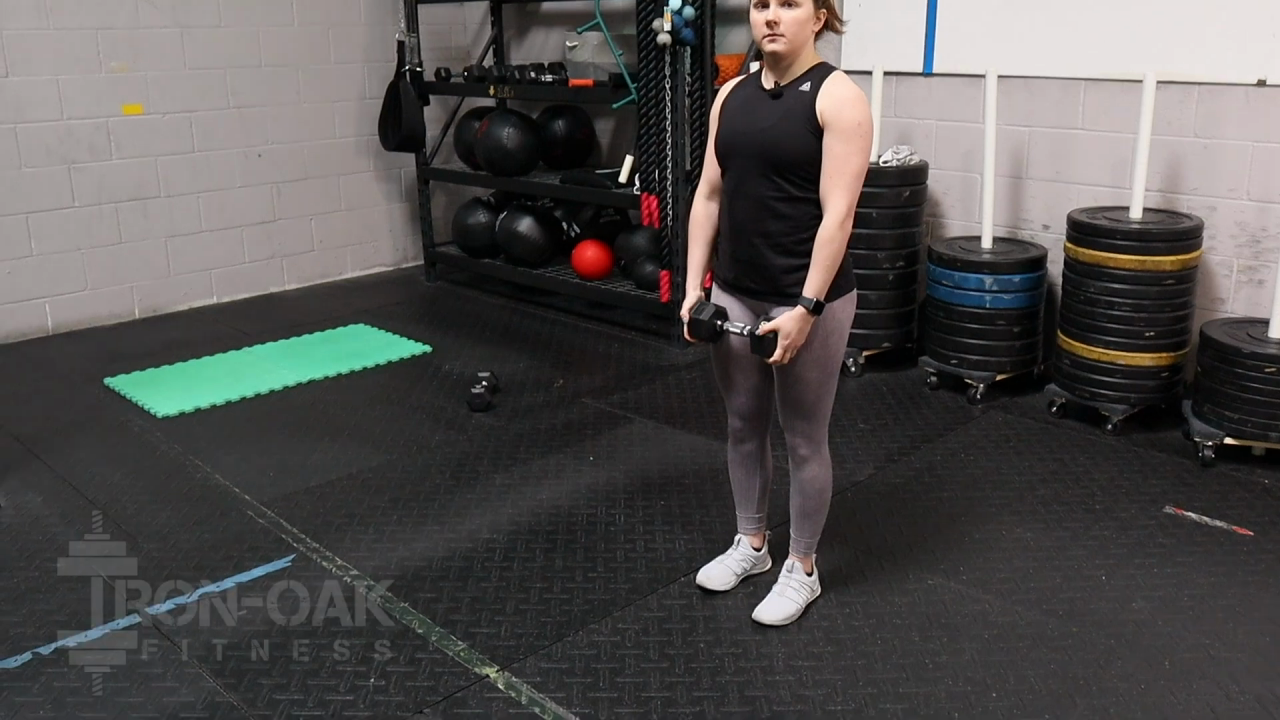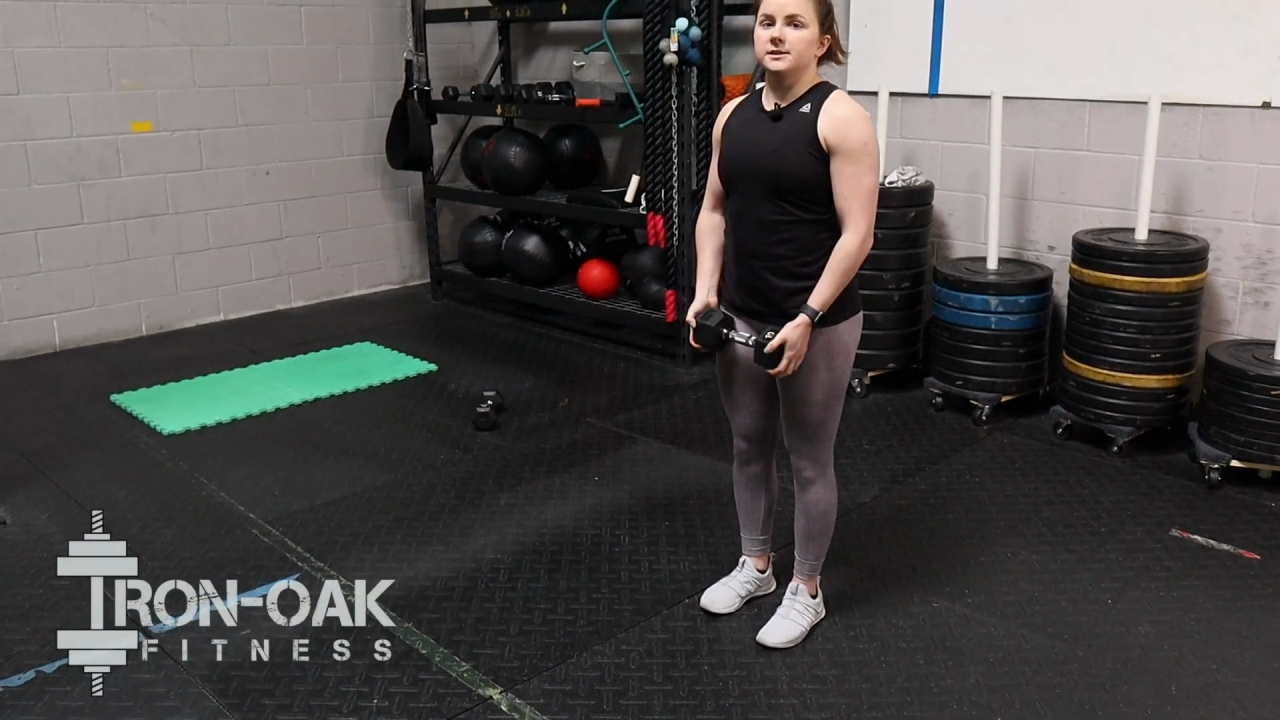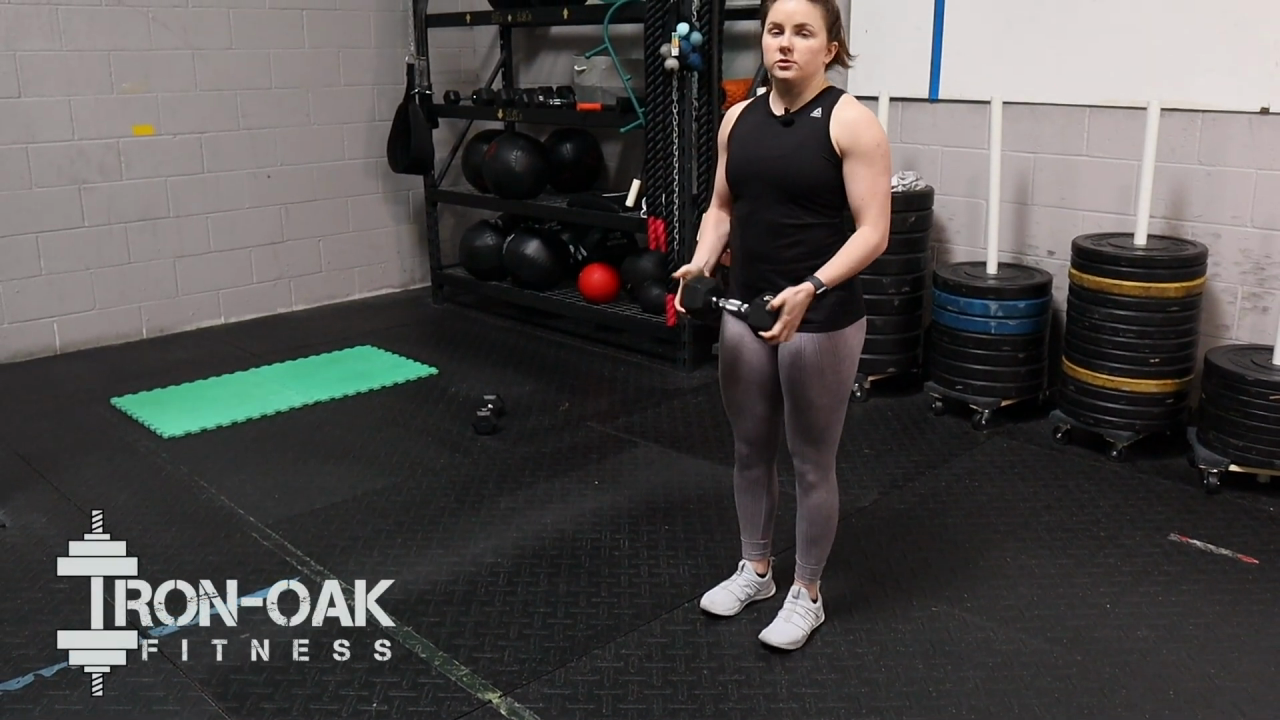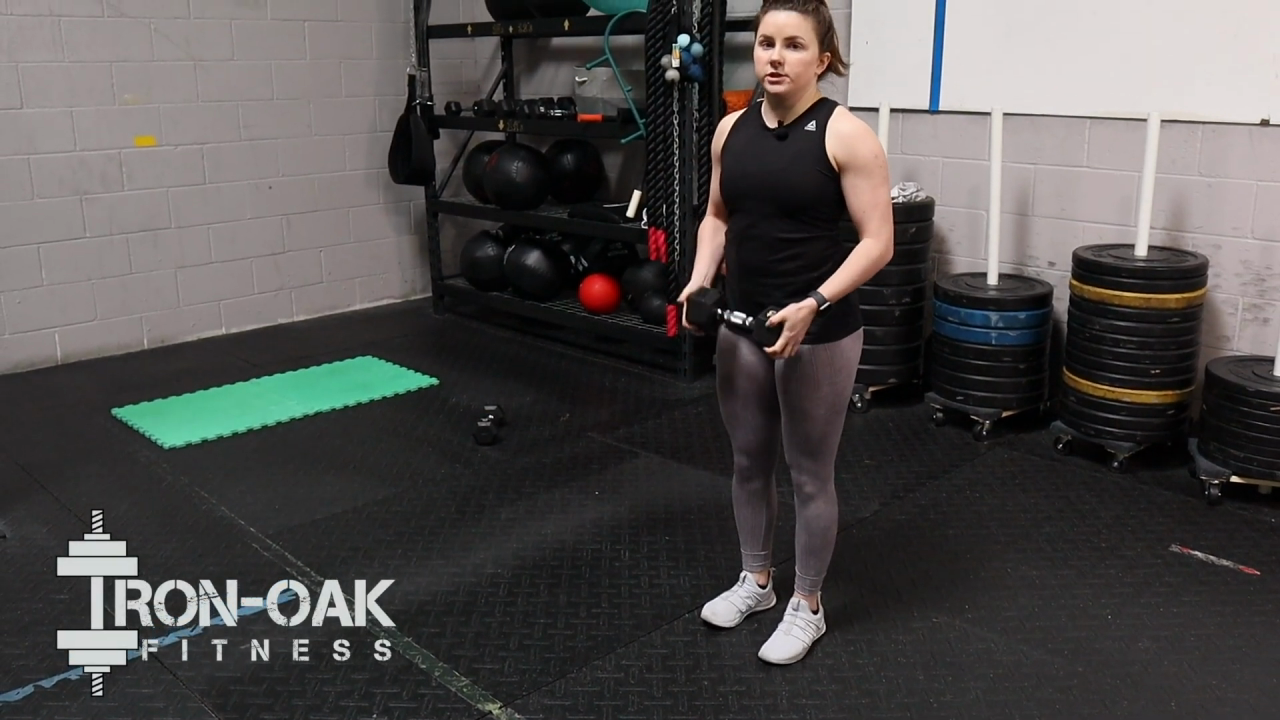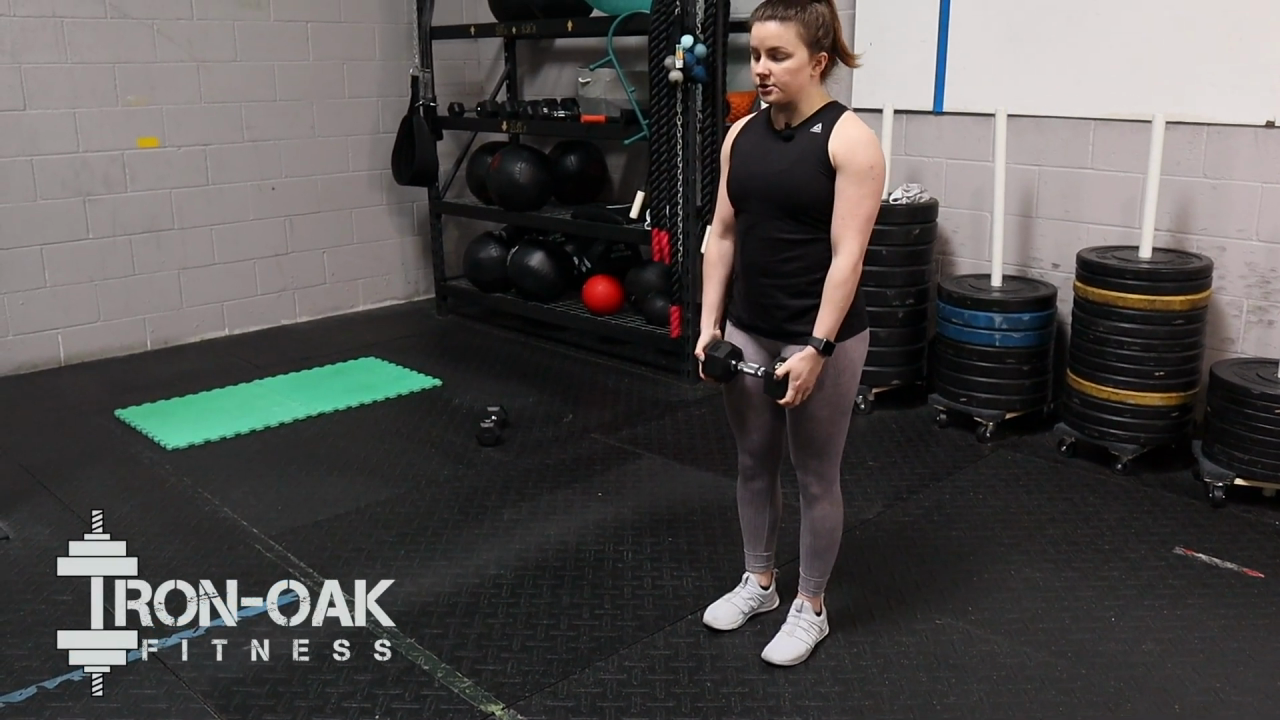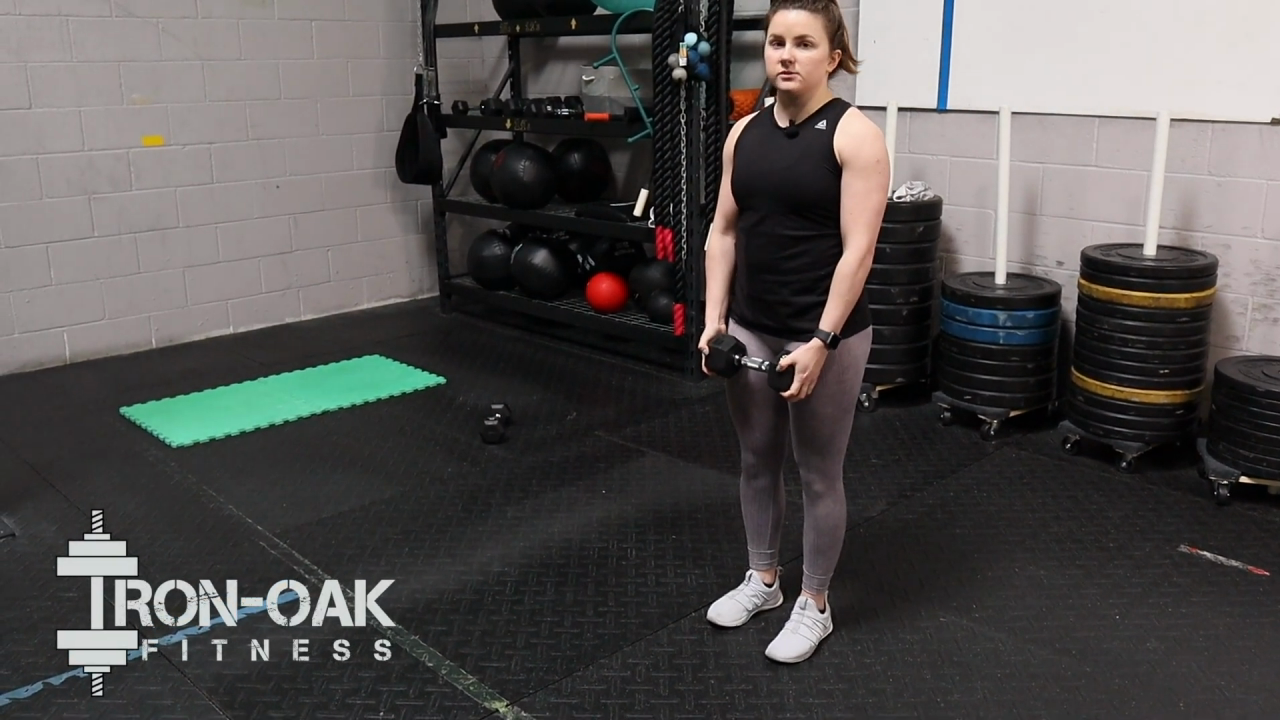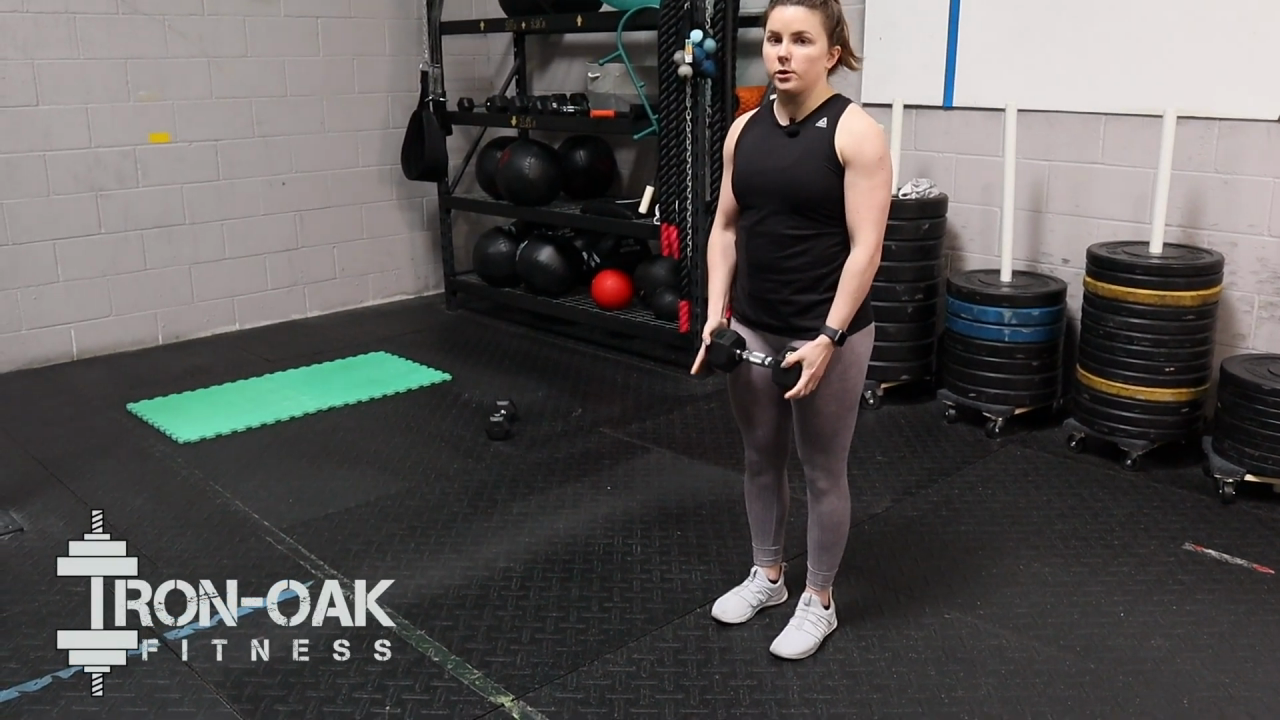
dt=0.7s
person 1, frame 1
left shoulder: (838, 96)
right shoulder: (732, 94)
left elbow: (838, 213)
right elbow: (709, 195)
left wrist: (806, 308)
right wrist: (694, 282)
left hip: (807, 297)
right hip: (735, 291)
left knee: (803, 437)
right knee: (742, 424)
left ankle: (802, 568)
right ankle: (750, 542)
person 1, frame 2
left shoulder: (840, 117)
right shoulder: (733, 114)
left elbow: (857, 233)
right elbow: (714, 211)
left wrist: (808, 319)
right wrist: (705, 290)
left hip: (816, 321)
right hip: (742, 313)
left knee: (809, 460)
right knee: (748, 446)
left ankle: (807, 591)
right ankle: (755, 565)
person 1, frame 3
left shoulder: (850, 121)
right shoulder: (740, 117)
left elbow: (873, 231)
left wrist: (810, 289)
right wrist: (701, 262)
left hip: (821, 320)
right hip: (744, 312)
left knee: (811, 462)
right knee: (750, 450)
left ankle: (807, 595)
right ankle: (755, 569)
person 1, frame 4
left shoulder: (845, 135)
right shoulder: (732, 129)
left elbow: (877, 243)
left wrist: (810, 307)
right wrist: (699, 278)
left hip: (818, 333)
right hip: (743, 327)
left knee: (809, 474)
right knee: (748, 461)
left ankle: (807, 606)
right ankle: (755, 580)
person 1, frame 5
left shoulder: (849, 138)
right shoulder: (741, 134)
left elbow: (847, 254)
right elbow: (723, 235)
left wrist: (816, 349)
right wrist: (709, 322)
left hip: (820, 335)
right hip: (748, 329)
left knee: (815, 476)
right knee: (753, 462)
left ankle: (810, 608)
right ankle: (757, 581)
person 1, frame 6
left shoulder: (854, 135)
right shoulder: (745, 132)
left elbow: (857, 249)
right elbow: (724, 232)
left wrist: (821, 342)
right wrist: (714, 317)
left hip: (825, 333)
right hip: (751, 327)
left knee: (818, 473)
right knee: (756, 460)
left ankle: (814, 605)
right ankle: (762, 579)
person 1, frame 7
left shoulder: (855, 131)
right shoulder: (745, 129)
left elbow: (865, 248)
right elbow: (726, 227)
left wrist: (828, 338)
right wrist: (717, 312)
left hip: (826, 331)
right hip: (753, 326)
left knee: (822, 472)
right knee: (761, 458)
left ankle: (819, 601)
right ankle: (767, 575)
